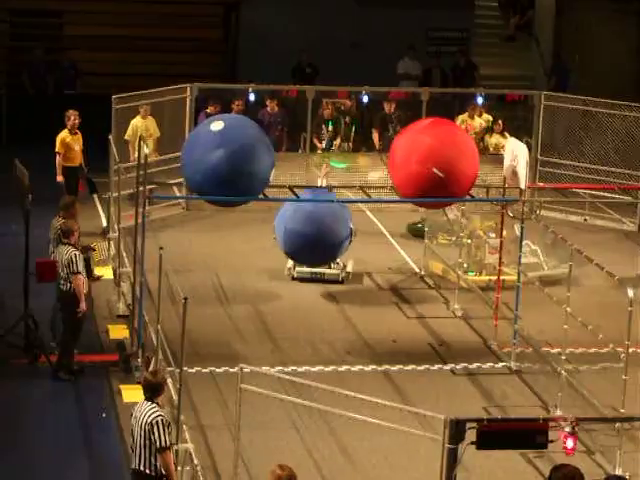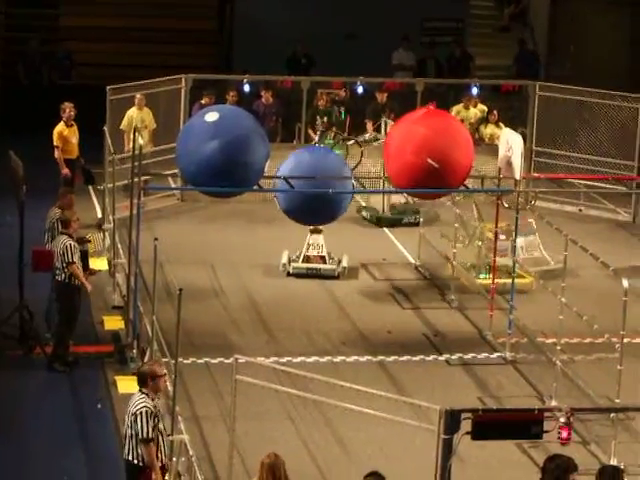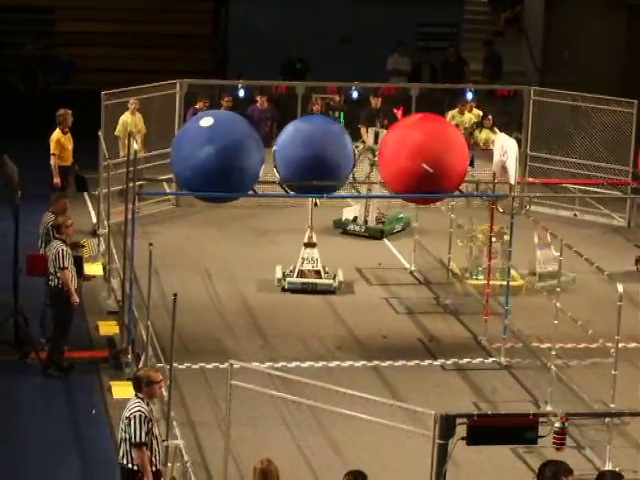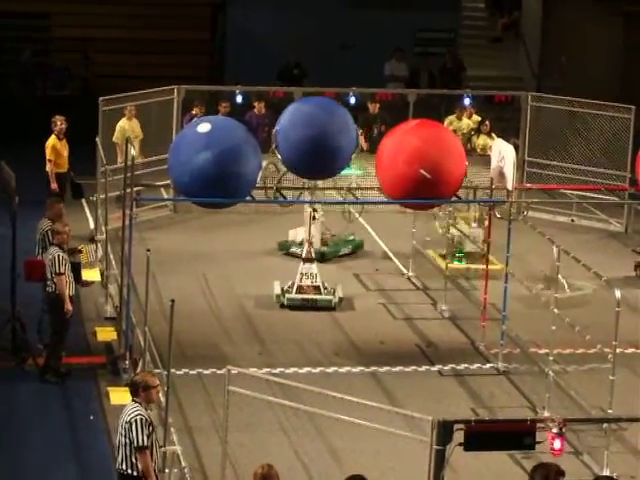
dt=0.7s
person 1, frame 1
left shoulder: (59, 250)
right shoulder: (74, 253)
right elbow: (77, 278)
right wrist: (83, 301)
left hip: (64, 293)
right hip: (73, 296)
left knee: (69, 331)
right knee: (72, 332)
left ankle: (67, 364)
right ankle: (60, 368)
person 1, frame 2
left shoulder: (58, 239)
right shoulder: (69, 243)
right elbow: (72, 268)
right wrist: (85, 283)
left hip: (61, 283)
right hip: (69, 286)
left knee: (65, 321)
right knee: (67, 323)
left ankle: (63, 355)
right ankle: (55, 359)
person 1, frame 3
left shoulder: (53, 245)
right shoulder: (62, 249)
right elbow: (64, 274)
right wrist: (73, 294)
left hip: (55, 289)
right hip: (62, 292)
left knee: (60, 327)
right knee: (61, 328)
left ankle: (57, 360)
right ankle: (50, 364)
person 1, frame 4
left shoulder: (54, 251)
right shoulder: (58, 255)
right elbow: (60, 280)
right wrist: (67, 302)
left hip: (55, 296)
right hip: (59, 298)
left knee: (59, 334)
right knee: (58, 335)
left ankle: (55, 367)
right ankle: (47, 370)
